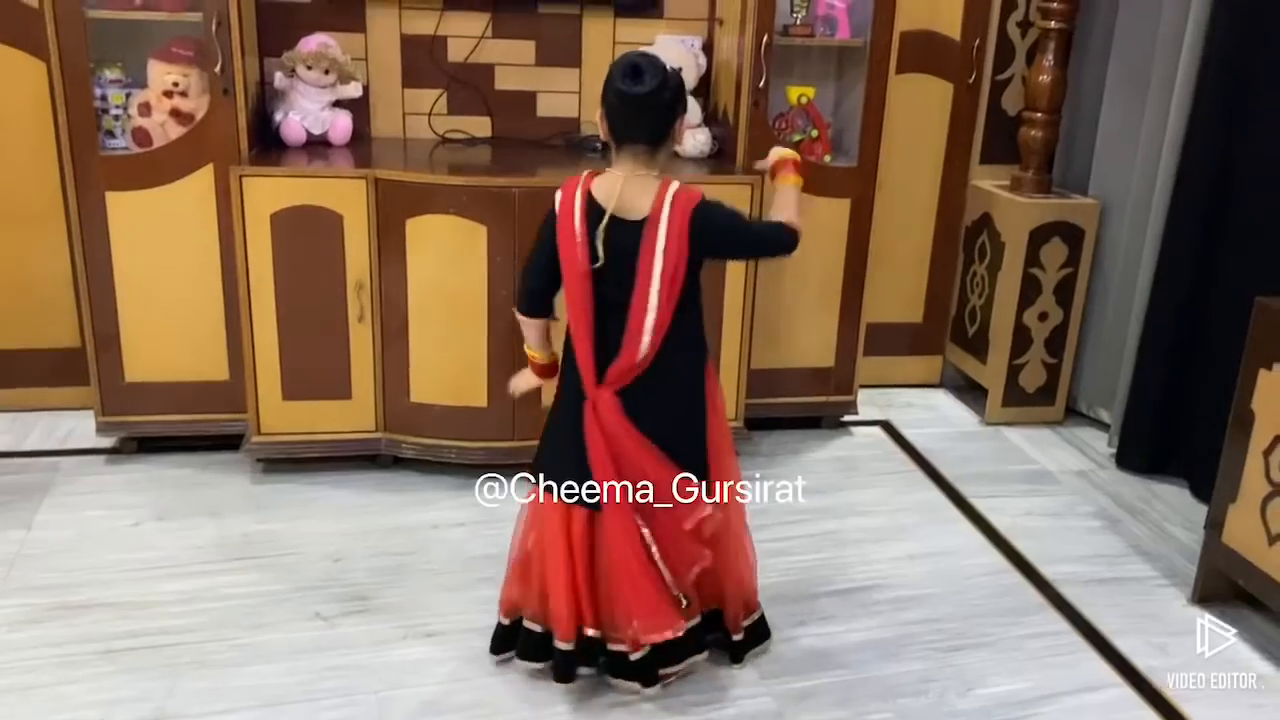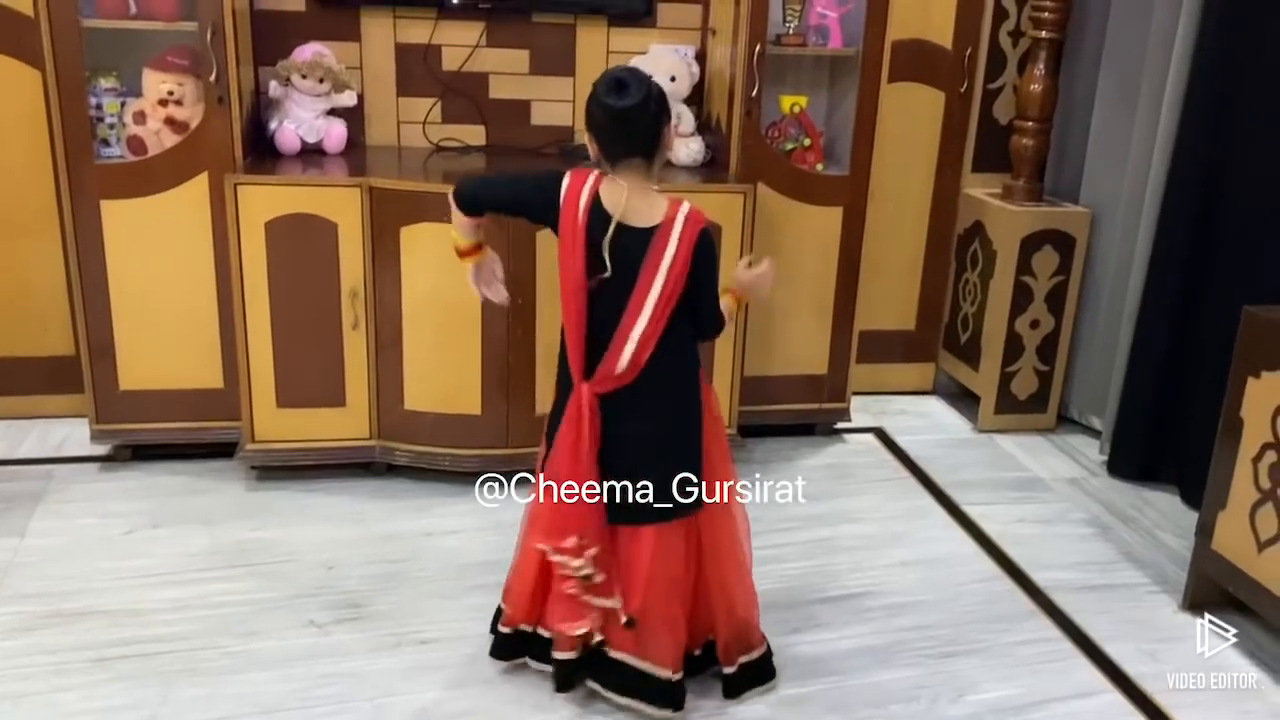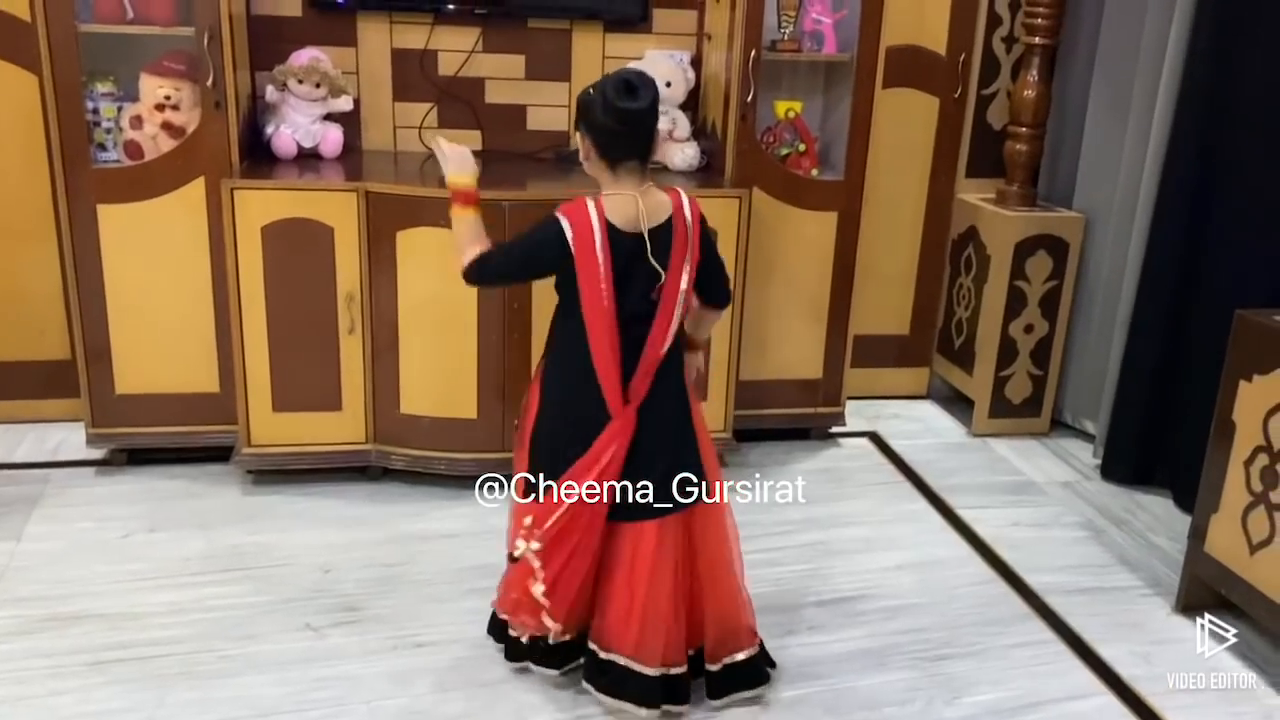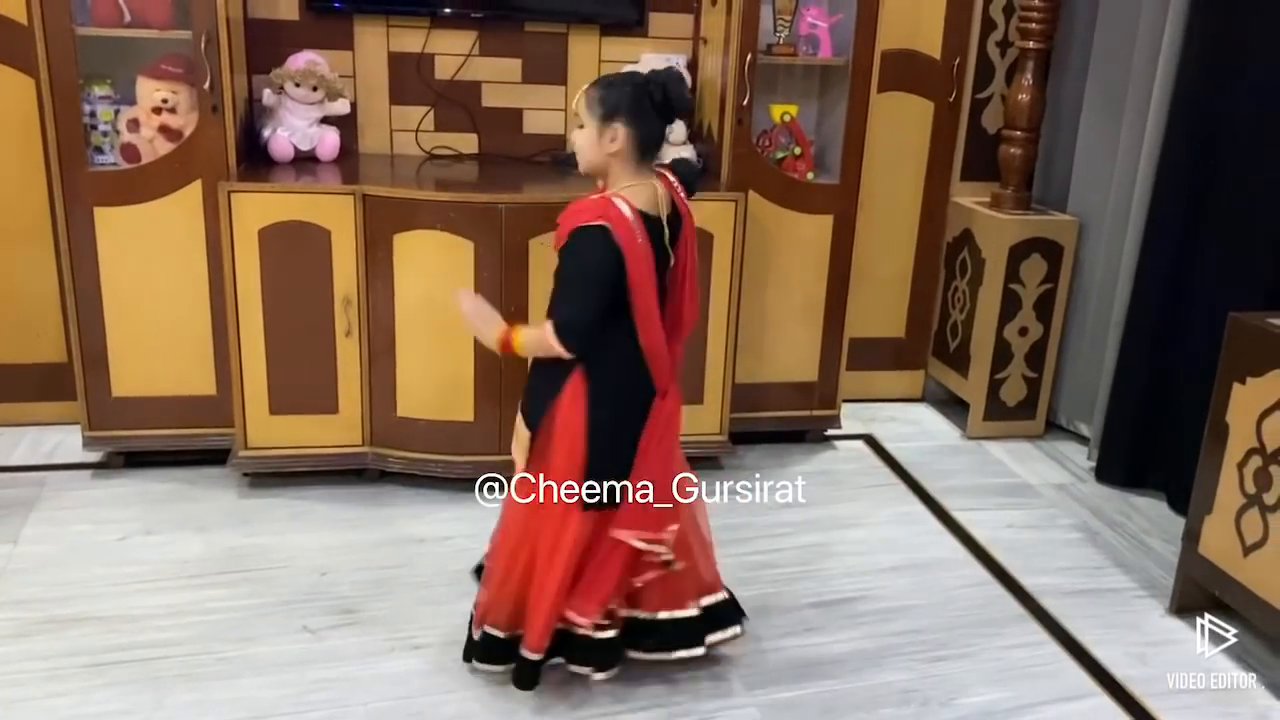
dt=0.3s
person 1, frame 1
left shoulder: (570, 201)
right shoulder: (689, 211)
left elbow: (534, 303)
right elbow: (781, 240)
left wrist: (538, 366)
right wrist: (787, 170)
left hip: (592, 393)
right hip: (673, 397)
left knee: (584, 514)
right knee: (681, 512)
left ankle: (576, 630)
right ankle: (680, 627)
person 1, frame 2
left shoulder: (567, 196)
right shoulder: (690, 229)
left elbow: (468, 195)
right elbow: (707, 321)
left wrist: (476, 256)
right wrist: (744, 289)
left hip: (588, 402)
right hip: (665, 411)
left knee: (574, 516)
right knee: (666, 527)
left ankle: (558, 633)
right ankle: (663, 648)
person 1, frame 3
left shoulder: (571, 226)
right shoulder: (685, 215)
left elbow: (481, 270)
right elbow: (714, 296)
left wrist: (462, 188)
right wrist: (692, 344)
left hip: (577, 409)
right hip: (661, 407)
left knee: (567, 520)
right knee: (662, 526)
left ankle: (553, 633)
right ankle: (654, 651)
person 1, frame 4
left shoulder: (597, 230)
right shoulder: (669, 192)
left elbow: (566, 337)
left wrist: (498, 332)
left hip: (589, 399)
right hip: (641, 390)
left knee: (565, 521)
right knee: (641, 505)
left ankle: (541, 632)
right ankle: (653, 613)
